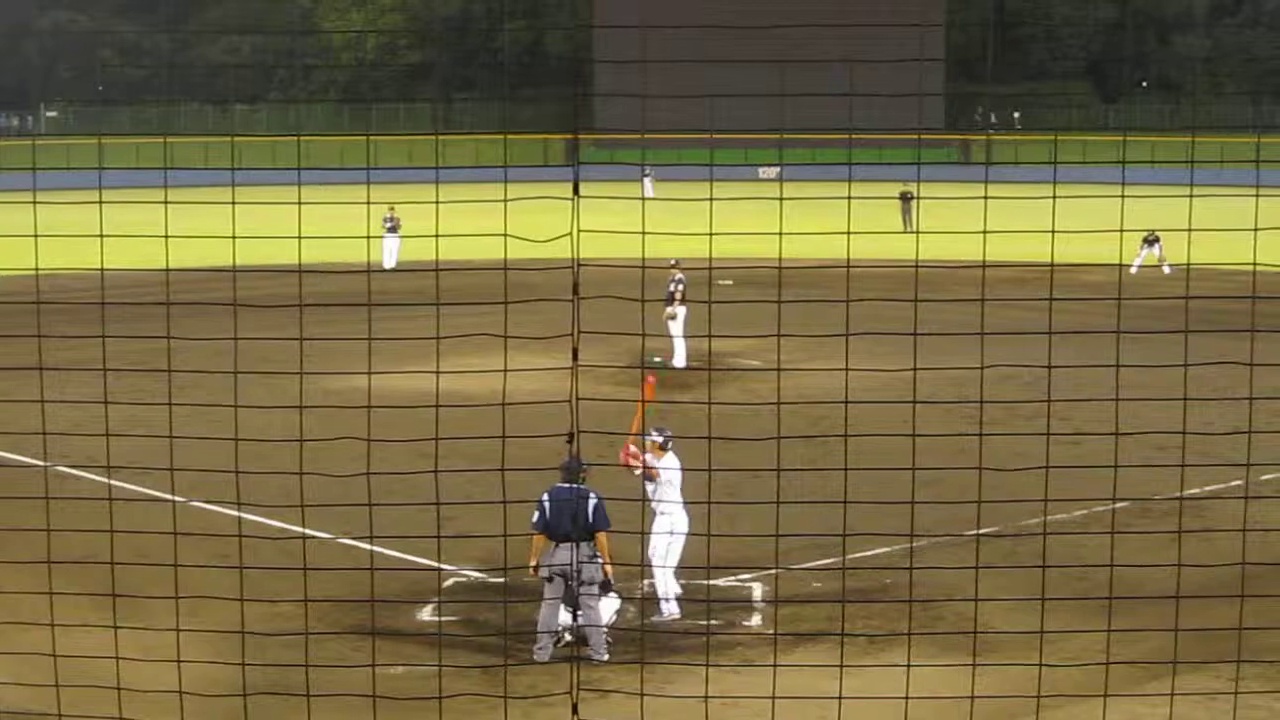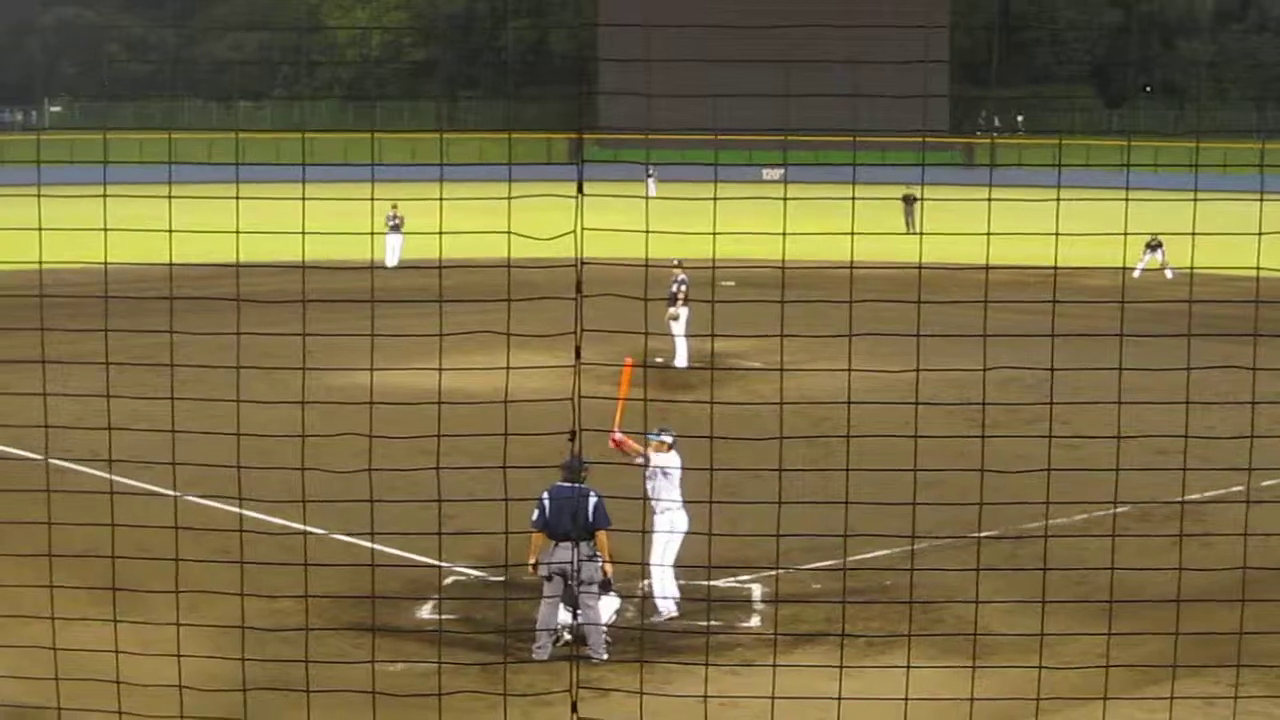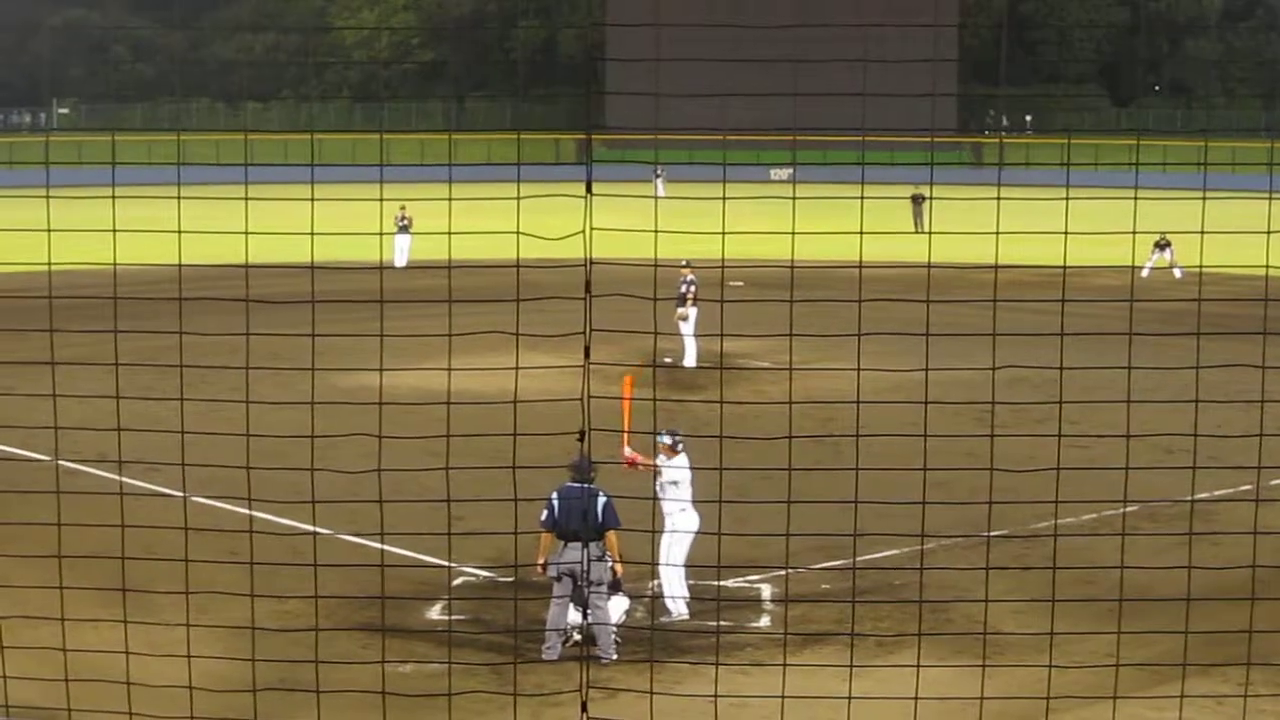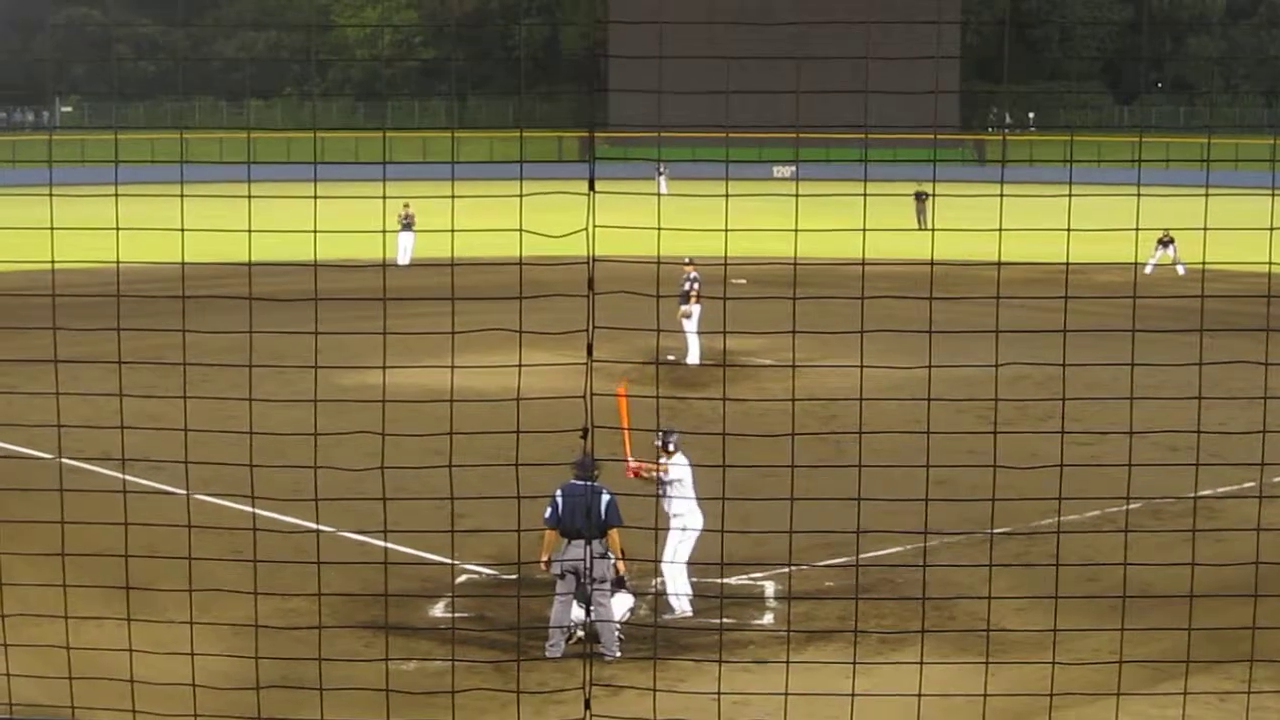
dt=0.4s
person 1, frame 1
left shoulder: (548, 496)
right shoulder: (591, 497)
left elbow: (538, 532)
right elbow: (600, 533)
left wrist: (534, 559)
right wrist: (606, 561)
left hip: (556, 554)
right hip: (584, 555)
left knee: (550, 603)
right knee: (590, 604)
left ankle: (542, 652)
right ankle: (598, 652)
person 1, frame 2
left shoulder: (548, 495)
right shoulder: (591, 497)
left elbow: (538, 530)
right elbow: (600, 533)
left wrist: (533, 557)
right wrist: (606, 560)
left hip: (556, 553)
right hip: (584, 554)
left knee: (549, 602)
right knee: (589, 604)
left ankle: (541, 650)
right ankle: (597, 651)
person 1, frame 3
left shoulder: (557, 495)
right shoulder: (600, 497)
left elbow: (547, 531)
right elbow: (610, 533)
left wrist: (542, 557)
right wrist: (616, 560)
left hip: (566, 554)
right hip: (593, 555)
left knee: (559, 603)
right knee: (599, 604)
left ankle: (551, 651)
right ankle: (607, 652)
person 1, frame 4
left shoulder: (561, 493)
right shoulder: (604, 495)
left elbow: (551, 529)
right elbow: (612, 531)
left wrist: (545, 555)
right wrist: (618, 558)
left hip: (569, 551)
right hip: (596, 552)
left knee: (562, 600)
right knee: (602, 601)
left ankle: (554, 648)
right ankle: (610, 650)
person 2, frame 1
left shoulder: (671, 462)
right shoulder: (650, 458)
left elbow: (657, 475)
right elbow: (637, 468)
left wrist: (639, 457)
right wrist: (631, 458)
left hip: (673, 518)
right hip: (662, 517)
left knee: (662, 564)
right knee: (655, 556)
left ankle: (670, 610)
right ankle: (671, 589)
person 2, frame 2
left shoulder: (671, 460)
right shoulder: (655, 455)
left elbow: (647, 454)
right elbow: (634, 453)
left wrist: (625, 440)
right wrist: (620, 444)
left hip: (672, 518)
right hip: (662, 516)
left knee: (658, 563)
right knee: (663, 561)
left ankle: (667, 608)
right ankle: (671, 598)
person 2, frame 3
left shoulder: (680, 465)
right shoulder: (669, 458)
left elbow: (657, 468)
right elbow: (650, 465)
left wrist: (634, 456)
right wrist: (633, 460)
left hip: (679, 519)
right hip: (682, 517)
left knee: (668, 565)
right knee: (676, 562)
left ankle: (679, 610)
right ankle: (681, 597)
person 2, frame 4
left shoulder: (680, 464)
right shoulder: (666, 461)
left elbow: (661, 469)
right elbow: (654, 477)
left wrist: (638, 464)
right wrist: (638, 473)
left hip: (686, 519)
right hip: (681, 518)
left knee: (670, 563)
right knee: (677, 560)
left ankle: (682, 607)
right ankle: (684, 594)
